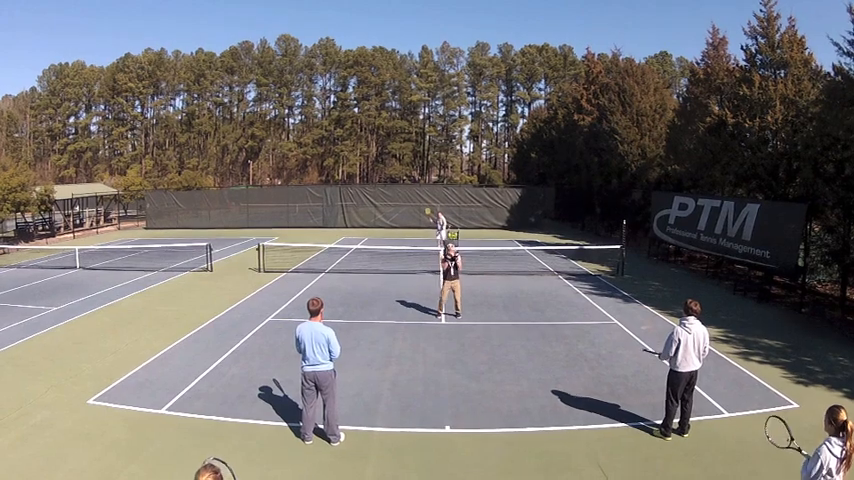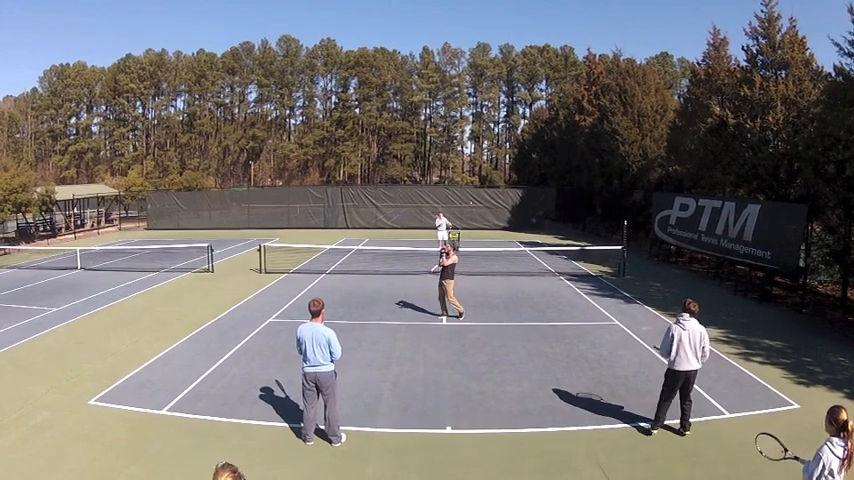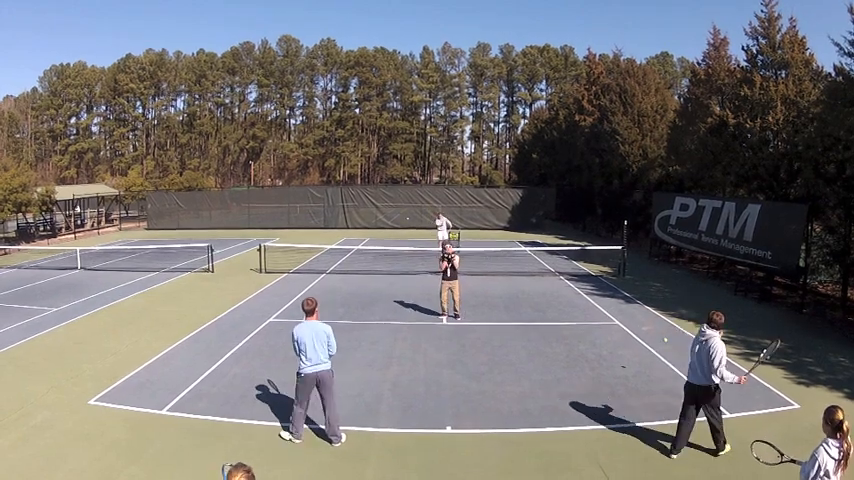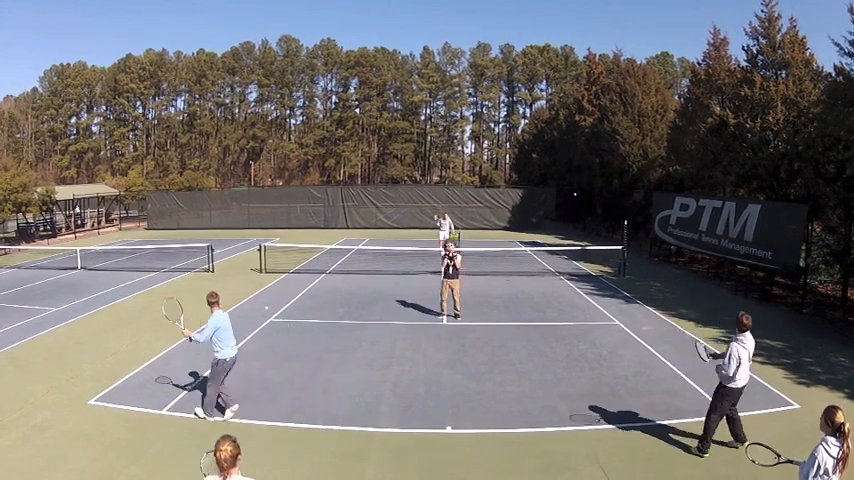
dt=1s
person 1, frame 1
left shoulder: (300, 329)
right shoulder: (327, 331)
left elbow: (299, 350)
right elbow: (335, 354)
left hip: (307, 371)
right hip: (325, 372)
left knee: (308, 405)
right knee: (330, 405)
left ankle: (307, 435)
right ankle: (334, 437)
person 1, frame 2
left shoulder: (301, 330)
right shoulder: (328, 332)
left elbow: (300, 351)
right elbow: (336, 356)
left hip: (308, 372)
right hip: (326, 373)
left knee: (309, 406)
right knee: (331, 406)
left ankle: (308, 436)
right ankle: (335, 438)
person 1, frame 3
left shoulder: (297, 330)
right shoulder: (326, 328)
left elbow: (296, 351)
right elbow: (332, 351)
left hip: (305, 373)
right hip: (324, 371)
left knee: (300, 405)
right knee: (330, 405)
left ankle: (295, 434)
right ankle: (335, 437)
person 1, frame 4
left shoulder: (215, 318)
right shoulder: (223, 314)
left elbow: (203, 338)
right elbow: (209, 333)
left wrist: (190, 334)
right wrist: (194, 335)
left hip: (223, 358)
right hip: (232, 355)
left knee: (212, 385)
right knee: (218, 383)
left ankle: (207, 413)
right ankle: (231, 404)
person 2, frame 1
left shoulder: (678, 330)
right shoulder: (703, 330)
left elbow: (669, 352)
right elbow: (705, 352)
left wrist: (661, 356)
left hip: (679, 371)
right hip: (694, 370)
left knee: (672, 401)
right knee: (687, 400)
left ankle: (666, 431)
right ankle: (684, 429)
person 2, frame 2
left shoulder: (673, 328)
right shoulder: (701, 330)
left elbow: (663, 351)
right elbow: (705, 353)
left wrist: (672, 356)
left hip: (675, 369)
right hip: (692, 370)
left knee: (665, 398)
right knee: (686, 399)
left ankle: (656, 425)
right ankle: (685, 427)
person 2, frame 3
left shoulder: (698, 338)
right shoulder: (718, 344)
right elbow: (719, 371)
right wrist: (736, 379)
left hip: (692, 384)
right hip: (708, 387)
left knee: (686, 418)
right knee: (715, 419)
left ankle: (675, 449)
right ankle: (721, 446)
person 2, frame 4
left shoulder: (734, 346)
right shoulder: (749, 340)
left elbow: (726, 372)
left wrist: (718, 368)
right wrist: (720, 355)
left hip: (730, 385)
right hip: (741, 383)
left knee: (713, 415)
right knee: (730, 410)
left ankle: (703, 448)
right ankle: (740, 438)
